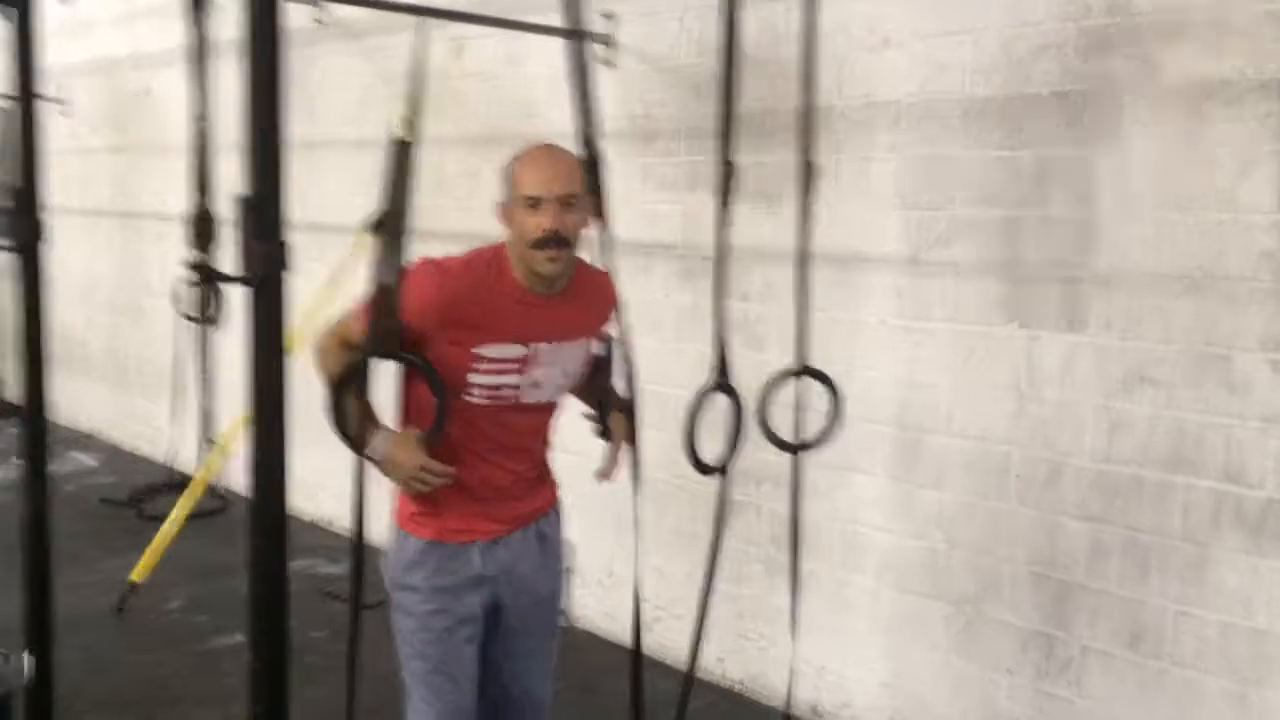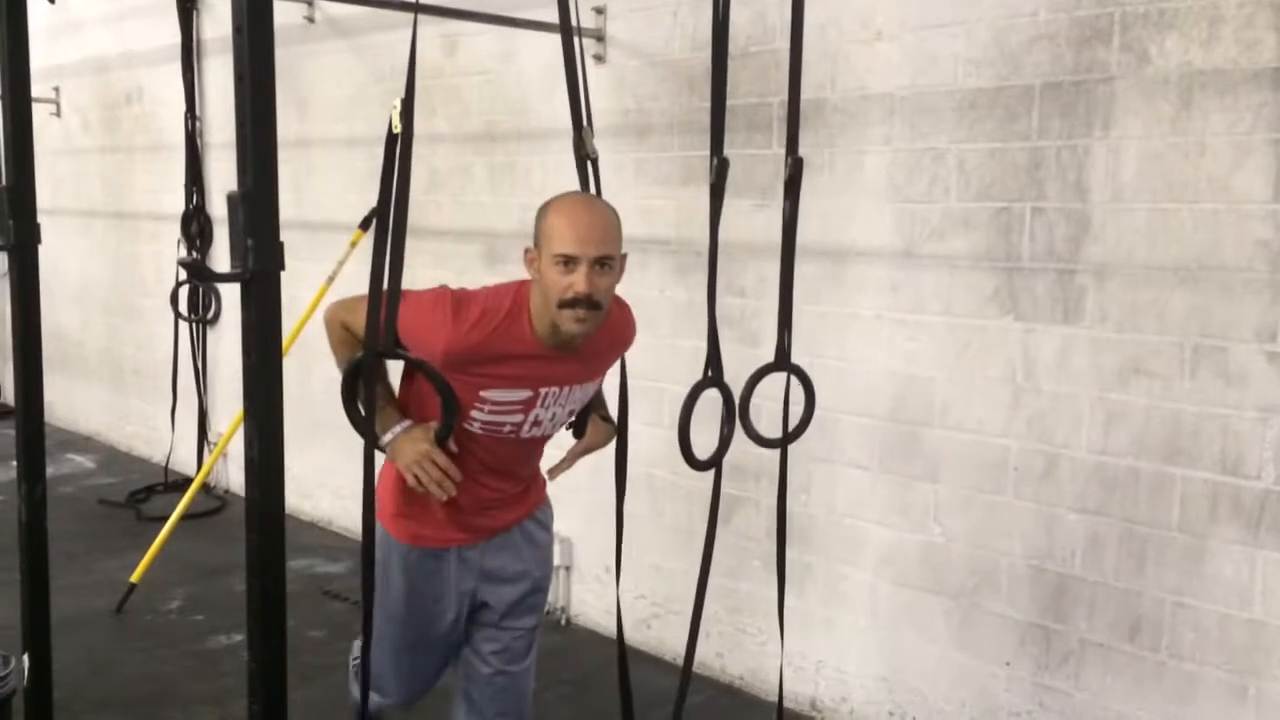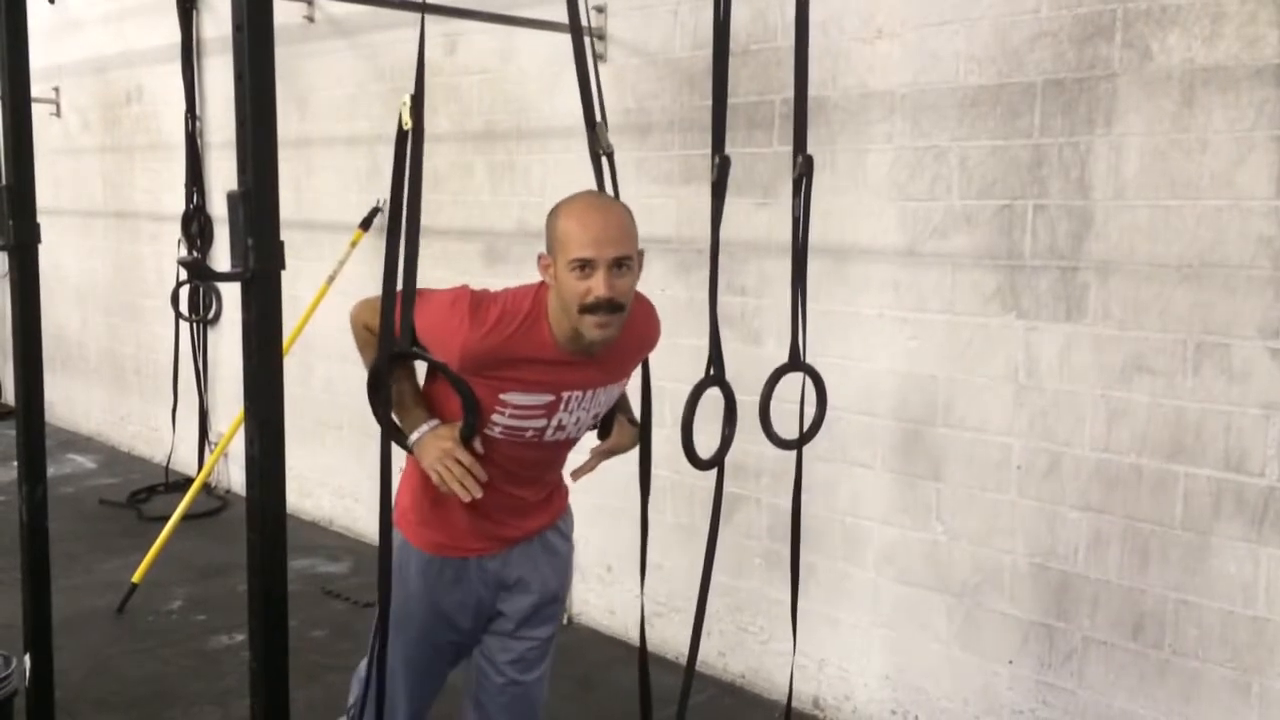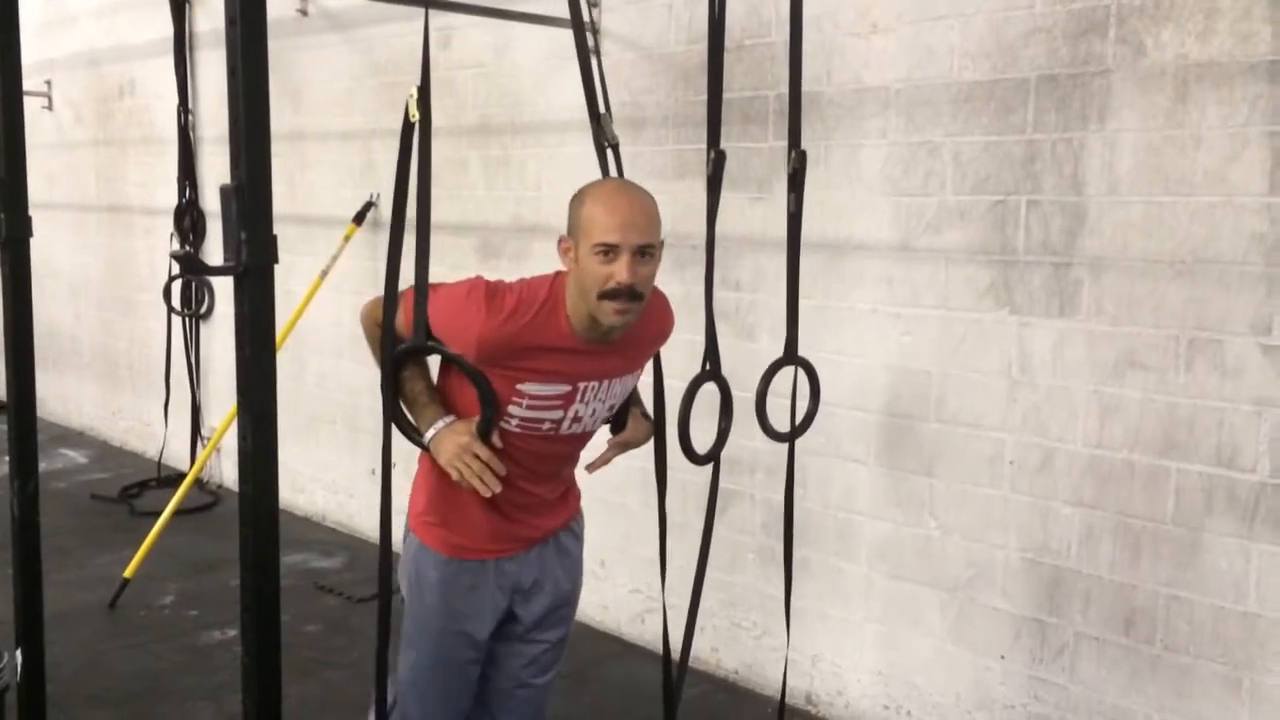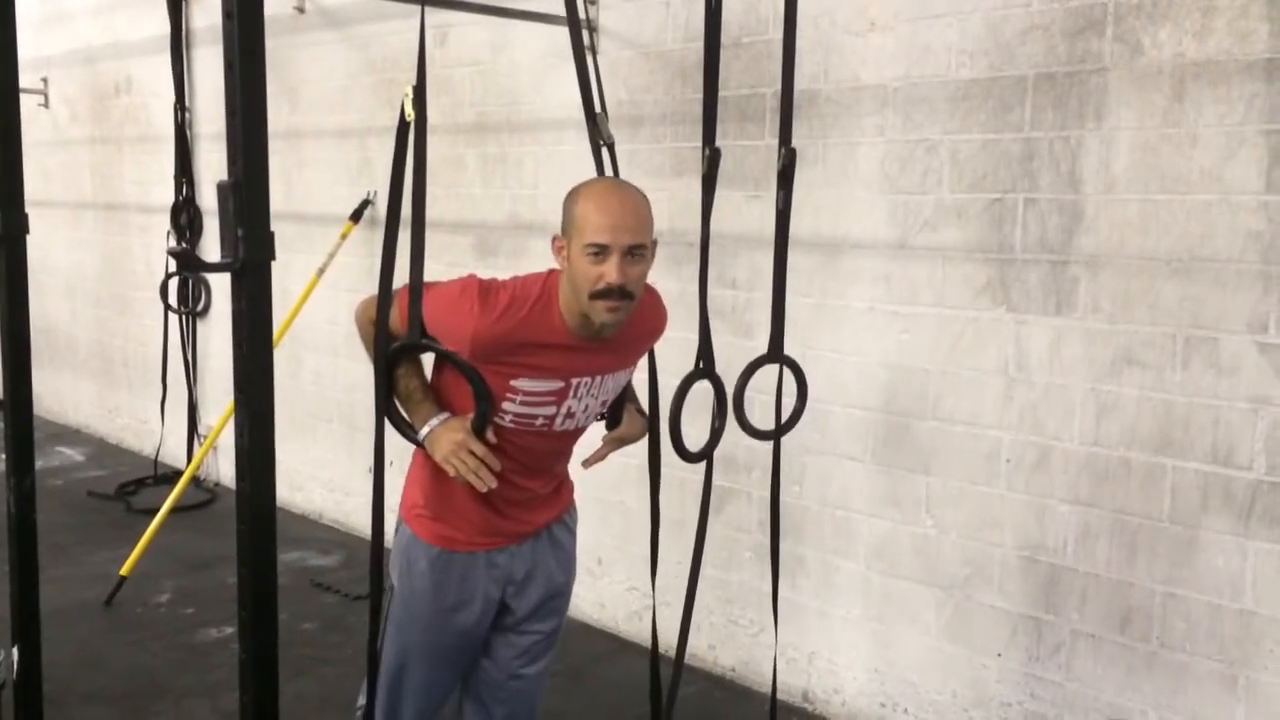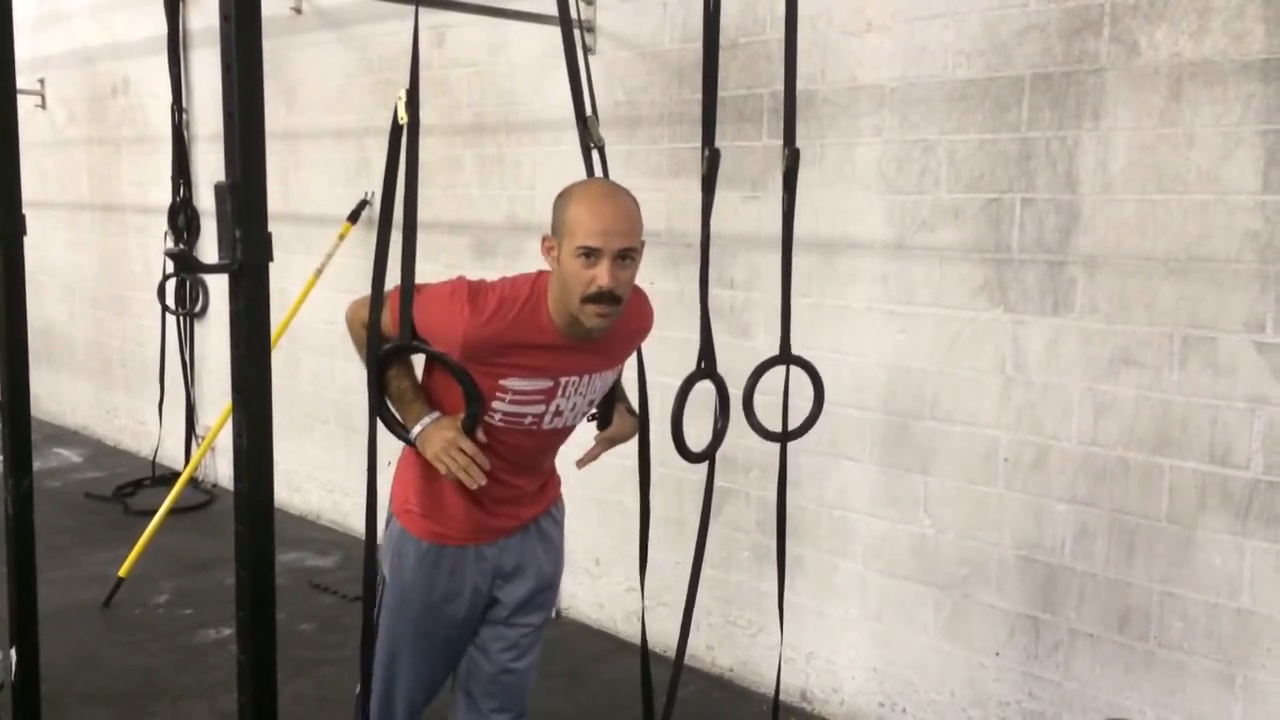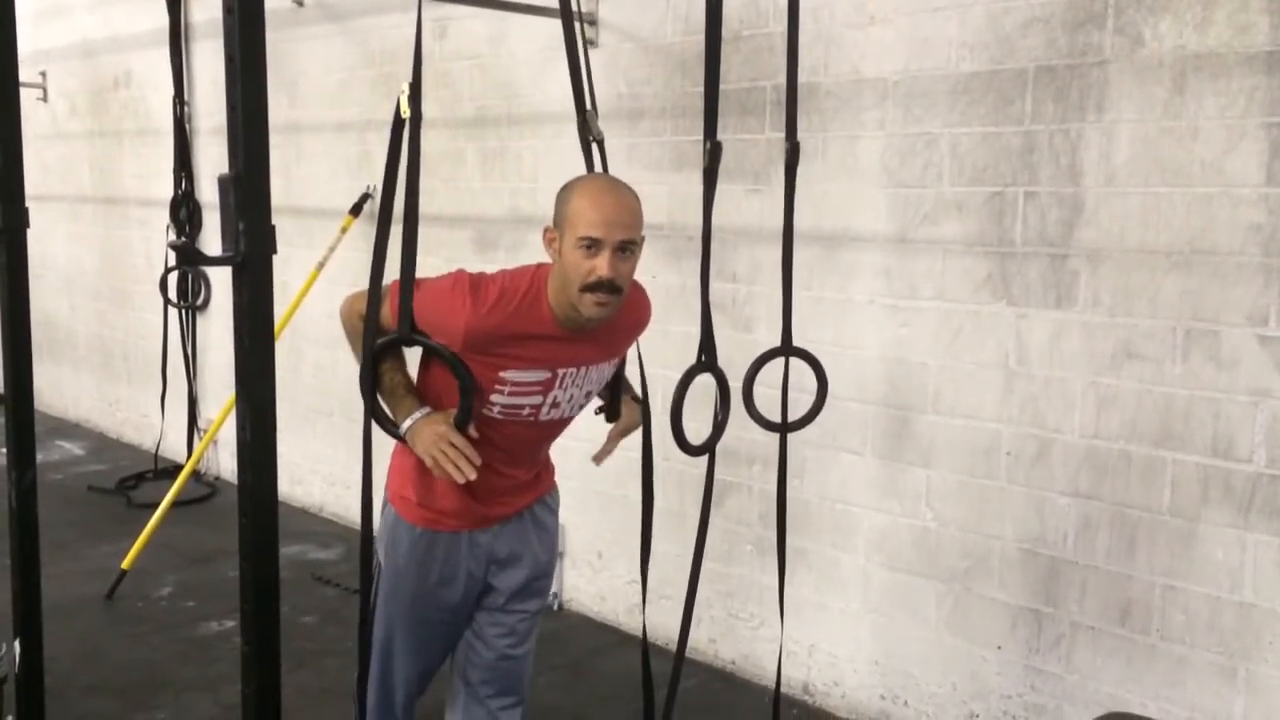
dt=0.7s
person 1, frame 1
left shoulder: (597, 295)
right shoulder: (443, 287)
right elbow: (335, 346)
left wrist: (613, 407)
right wrist: (378, 442)
left hip: (532, 531)
right hip: (440, 542)
person 1, frame 2
left shoulder: (616, 327)
right shoulder: (462, 323)
right elbow: (342, 318)
left wrist: (599, 415)
right wrist: (393, 428)
left hip: (517, 530)
right hip: (424, 531)
person 1, frame 3
left shoulder: (640, 326)
right shoulder: (480, 326)
right elbow: (367, 318)
left wrist: (624, 417)
right wrist: (420, 427)
left hip: (539, 538)
right hip: (441, 538)
person 1, frame 4
left shoulder: (653, 319)
right shoulder: (495, 316)
right elbow: (378, 317)
left wrist: (636, 412)
right wrist: (434, 423)
left hip: (551, 541)
right hip: (457, 543)
person 1, frame 5
left shoulder: (646, 316)
right shoulder: (490, 313)
right elbow: (373, 316)
left wrist: (631, 408)
right wrist: (429, 421)
left hip: (545, 534)
right hip: (449, 538)
person 1, frame 6
left shoulder: (633, 317)
right shoulder: (479, 314)
right elbow: (363, 318)
left wrist: (622, 407)
right wrist: (420, 420)
left hip: (532, 528)
right hip: (439, 530)
person 1, frame 7
left shoulder: (631, 310)
right shoulder: (480, 306)
right elbow: (358, 312)
left wrist: (627, 399)
right wrist: (410, 415)
left hip: (526, 513)
right hip: (434, 515)
right knee: (396, 673)
